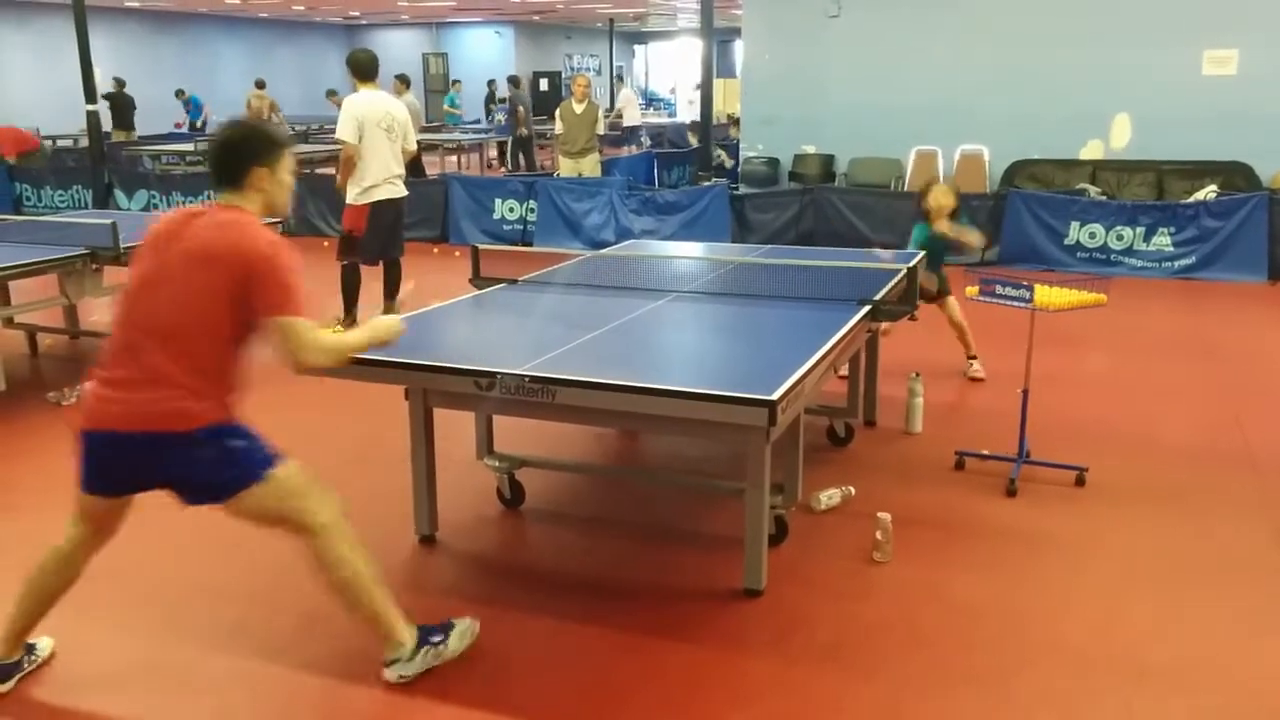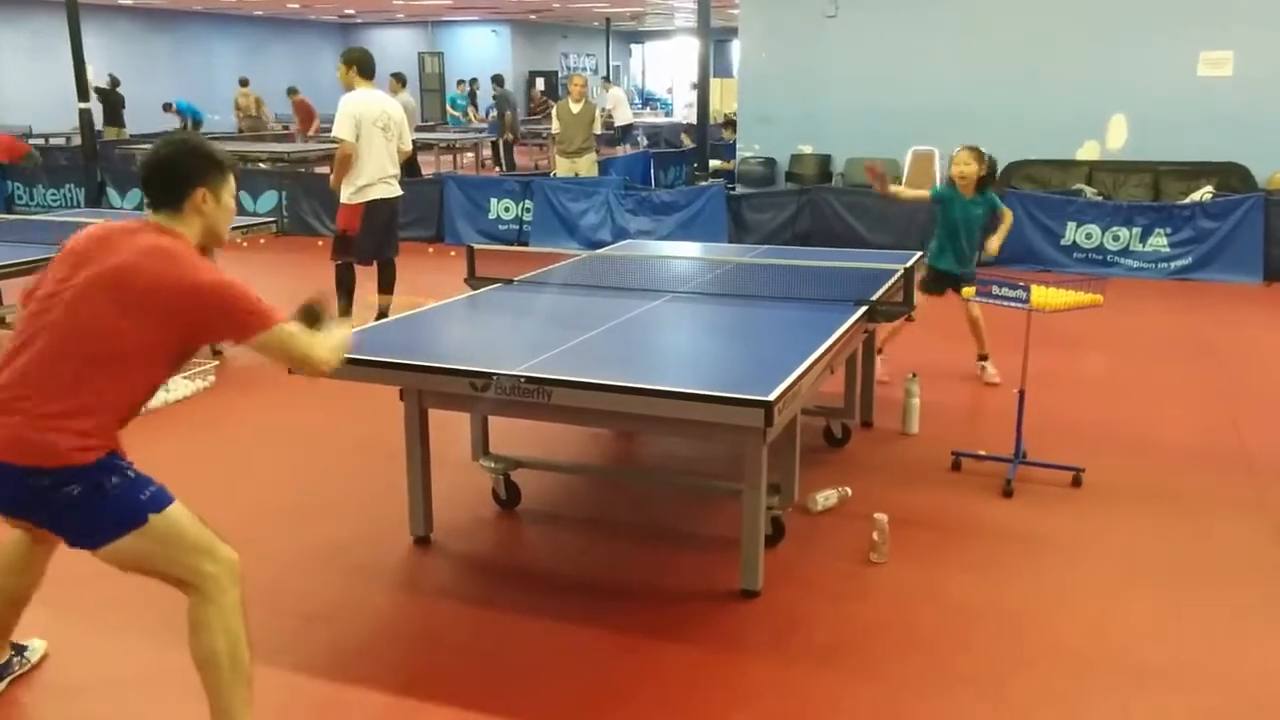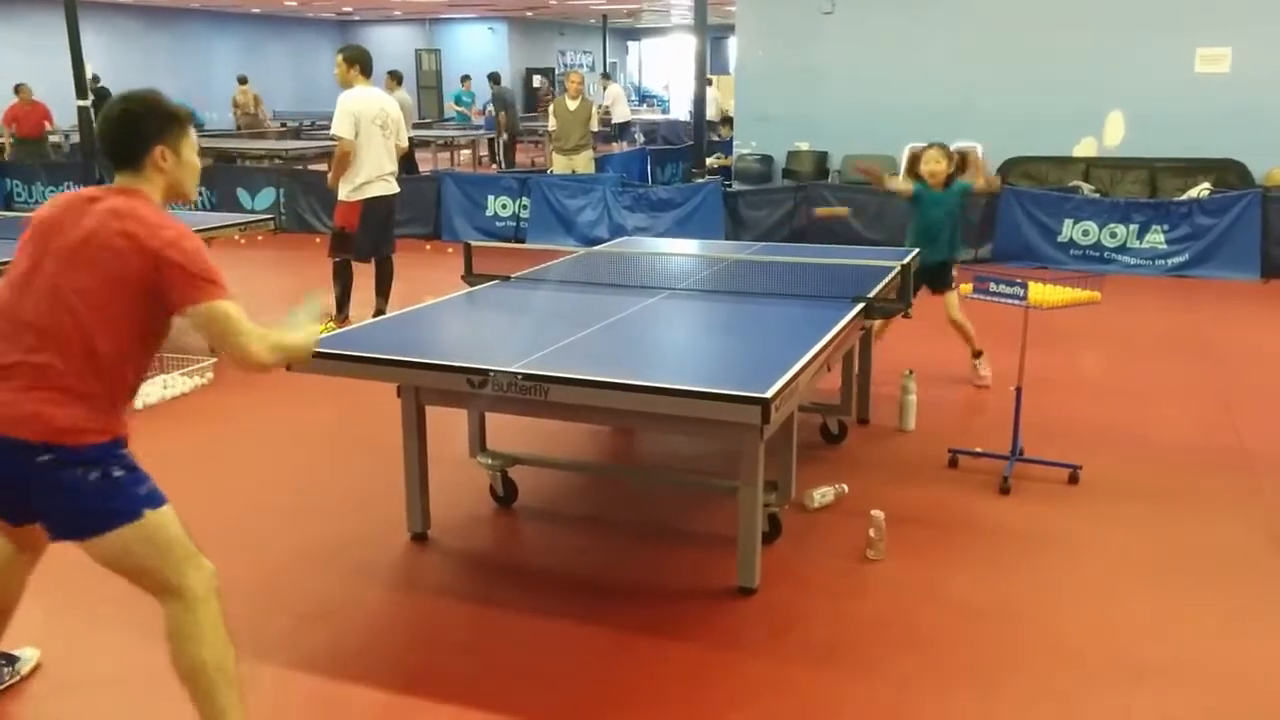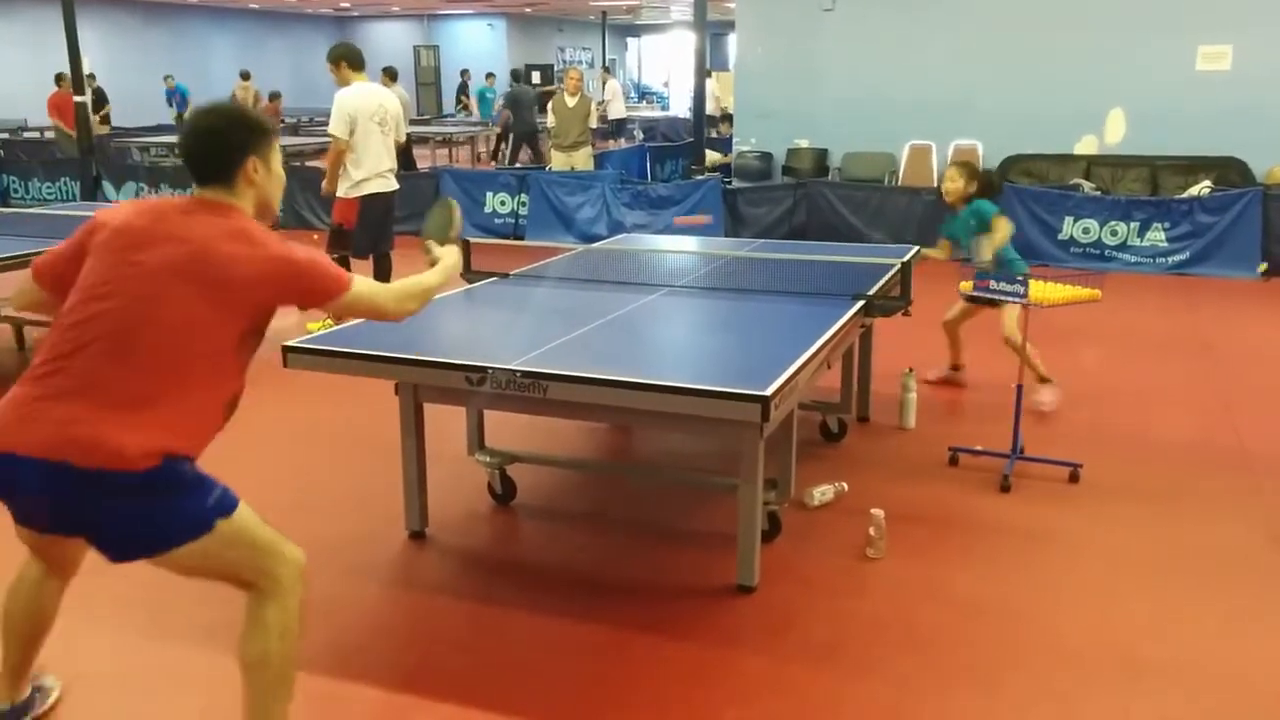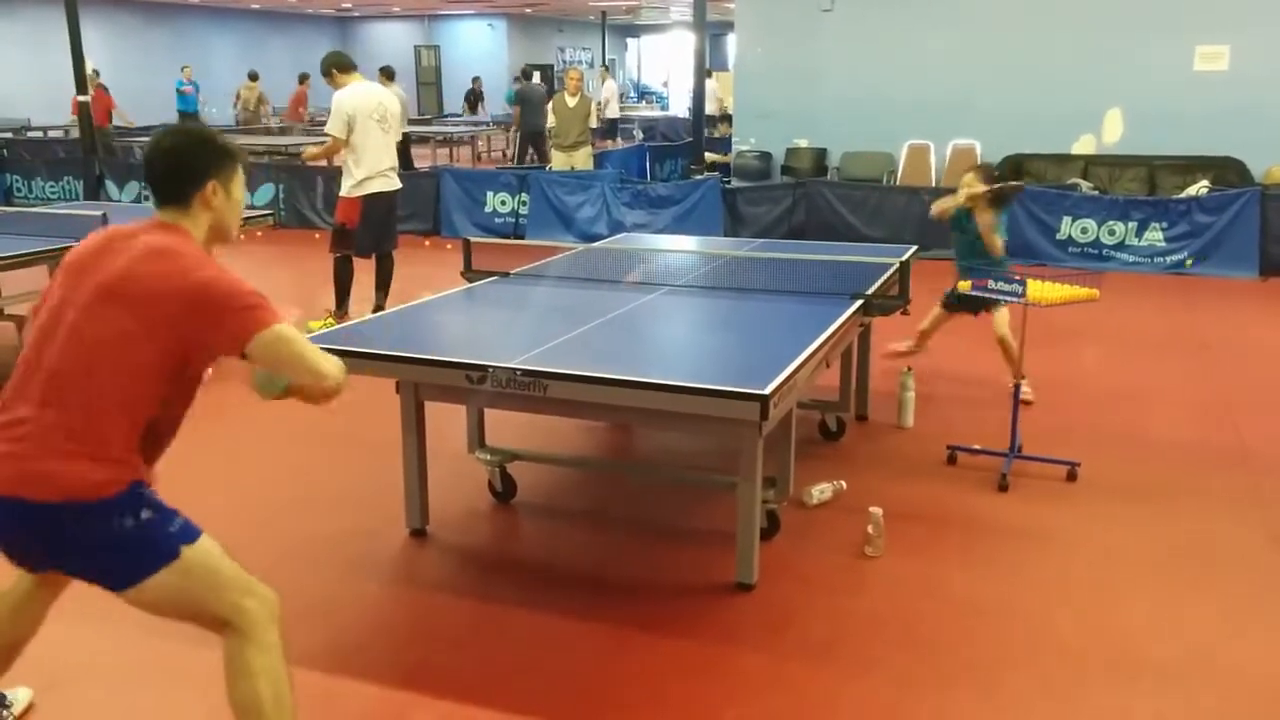
dt=0.5s
person 1, frame 1
left shoulder: (164, 229)
right shoulder: (261, 248)
right elbow: (310, 354)
right wrist: (378, 330)
left hip: (104, 422)
right hip: (187, 426)
left knee: (88, 530)
right knee: (320, 520)
right ankle: (407, 645)
person 1, frame 2
left shoulder: (89, 240)
right shoulder: (198, 282)
right elbow: (315, 357)
right wrist: (340, 336)
right hip: (58, 461)
right knee: (216, 574)
person 1, frame 3
left shoulder: (56, 212)
right shoulder: (165, 240)
right elbow: (252, 352)
right wrist: (304, 337)
right hip: (63, 443)
right knee: (190, 586)
person 1, frame 4
left shoulder: (117, 219)
right shoulder: (272, 259)
right elbow: (395, 303)
right wrist: (443, 268)
right hip: (121, 466)
left knee: (51, 560)
right knee: (281, 574)
person 1, frame 5
left shoulder: (92, 250)
right shoulder: (207, 282)
right elbow: (321, 380)
right wrist: (333, 372)
right hip: (82, 494)
right knee: (253, 614)
person 2, frame 1
left shoulder: (353, 103)
right shoulder: (397, 105)
left elbow: (349, 153)
right elbow: (411, 150)
left wrist: (342, 179)
left hip: (365, 195)
right hip: (395, 192)
left knee: (349, 260)
right knee: (391, 258)
left ankle: (349, 320)
right ankle: (388, 315)
person 2, frame 2
left shoulder: (351, 101)
right shoulder: (392, 104)
left elbow: (347, 150)
right elbow: (406, 150)
left wrist: (337, 178)
left hip: (359, 194)
right hip: (390, 191)
left knee: (344, 258)
right knee: (386, 257)
left ankle: (344, 319)
right ankle: (383, 315)
person 2, frame 3
left shoulder: (350, 99)
right shoulder: (390, 101)
left elbow: (345, 149)
right elbow: (402, 147)
left wrist: (334, 176)
left hip: (358, 192)
right hip: (387, 189)
left knee: (342, 257)
right knee: (383, 255)
left ankle: (341, 319)
right ankle: (380, 314)
person 2, frame 4
left shoulder: (345, 97)
right shoulder: (389, 97)
left elbow: (339, 147)
left wrist: (329, 180)
left hip: (355, 189)
right hip: (386, 185)
left knee: (339, 253)
right knee: (381, 251)
left ankle: (338, 316)
person 2, frame 5
left shoulder: (343, 97)
right shoulder: (388, 95)
left elbow: (336, 145)
left wrist: (314, 154)
left hip: (358, 188)
right hip: (388, 184)
left knee: (342, 252)
right knee: (384, 250)
left ankle: (340, 315)
right ankle: (380, 309)
person 3, frame 1
left shoulder: (955, 223)
right shoulder: (921, 230)
left elbow: (977, 242)
left wrist: (953, 232)
right wrist: (922, 278)
left hip: (936, 277)
left knee: (957, 318)
right knee: (884, 326)
left ankle: (972, 359)
person 3, frame 2
left shoulder: (987, 199)
right shoulder: (945, 193)
left elbow: (1008, 216)
right elbow: (911, 195)
left wrist: (997, 239)
right wrist: (886, 188)
left hip: (965, 267)
right hip: (937, 263)
left knee: (975, 316)
right knee: (911, 312)
left ankle: (984, 361)
right ankle: (877, 354)
person 3, frame 3
left shoulder: (958, 188)
right shoulder: (918, 190)
left elbow: (991, 186)
right elbow: (896, 185)
left wrist: (979, 170)
right wrist: (879, 177)
left hip: (942, 264)
left knee: (956, 317)
left ankle: (978, 358)
person 3, frame 4
left shoulder: (980, 207)
right shoulder: (951, 220)
left elbow: (1006, 228)
right elbow: (944, 254)
left wrist: (990, 246)
right wrist: (925, 253)
left hip: (1011, 277)
left knee: (1010, 335)
right knee: (949, 322)
left ankle: (1045, 383)
right ankle: (955, 370)
person 3, frame 5
left shoulder: (998, 217)
right shoulder: (960, 212)
left elbow: (997, 253)
right elbow: (935, 213)
left wrist: (987, 230)
right wrist: (962, 198)
left knee: (1002, 334)
right knee: (925, 330)
left ankle: (1020, 380)
right ankle: (916, 346)
